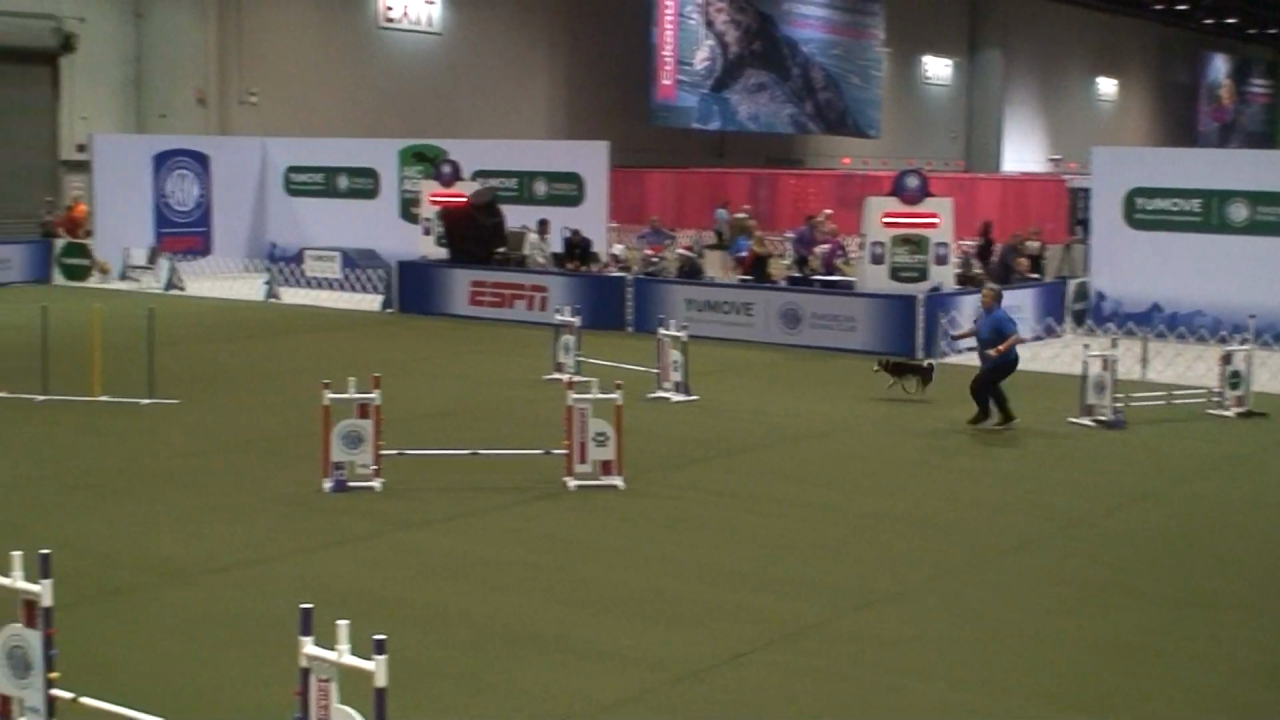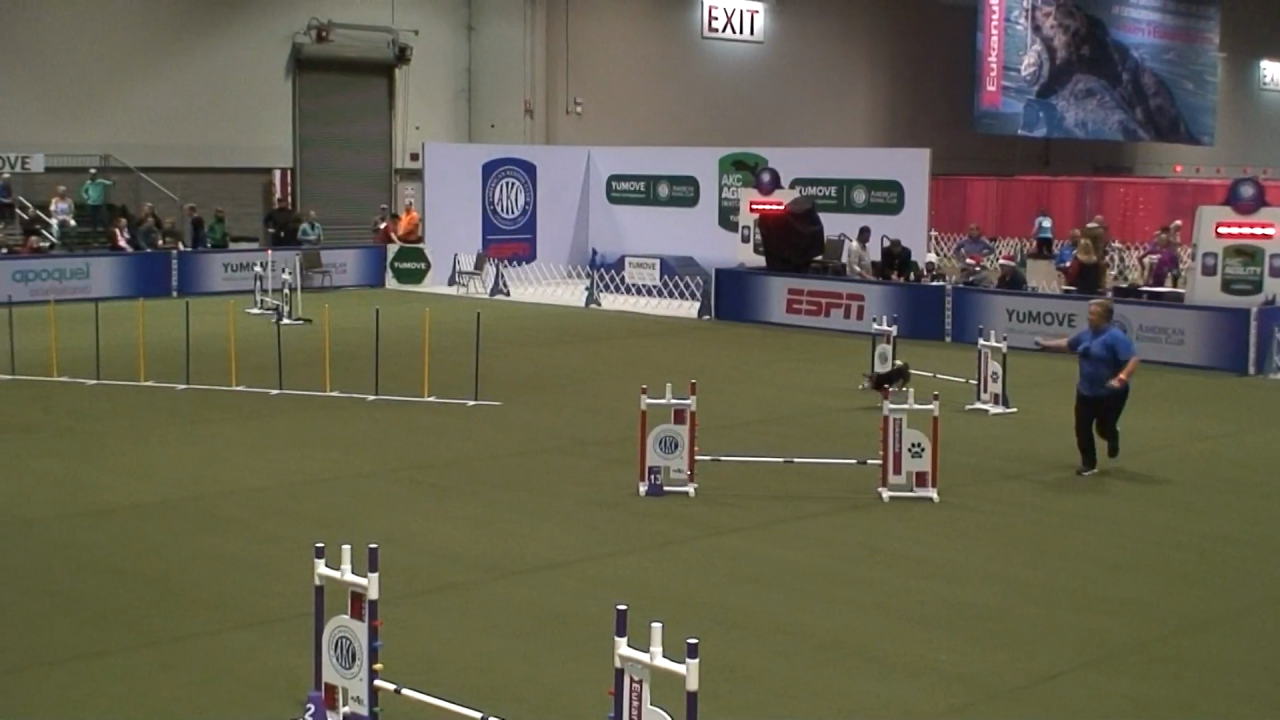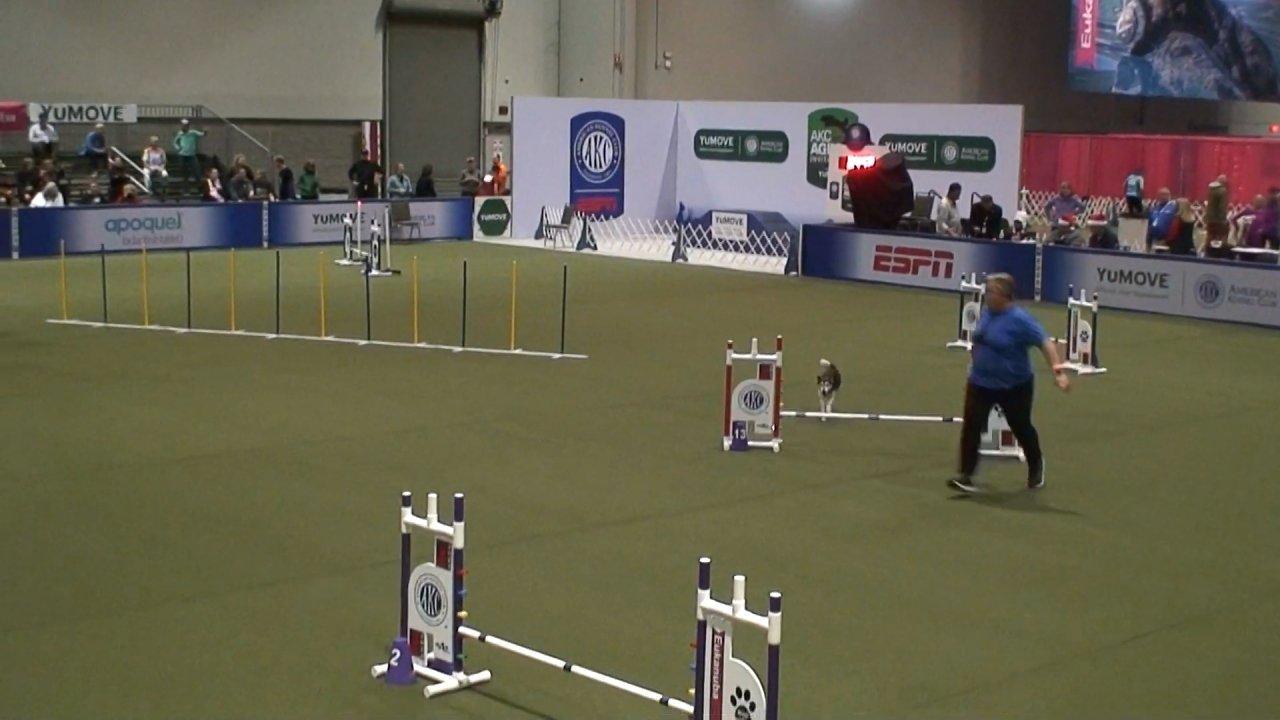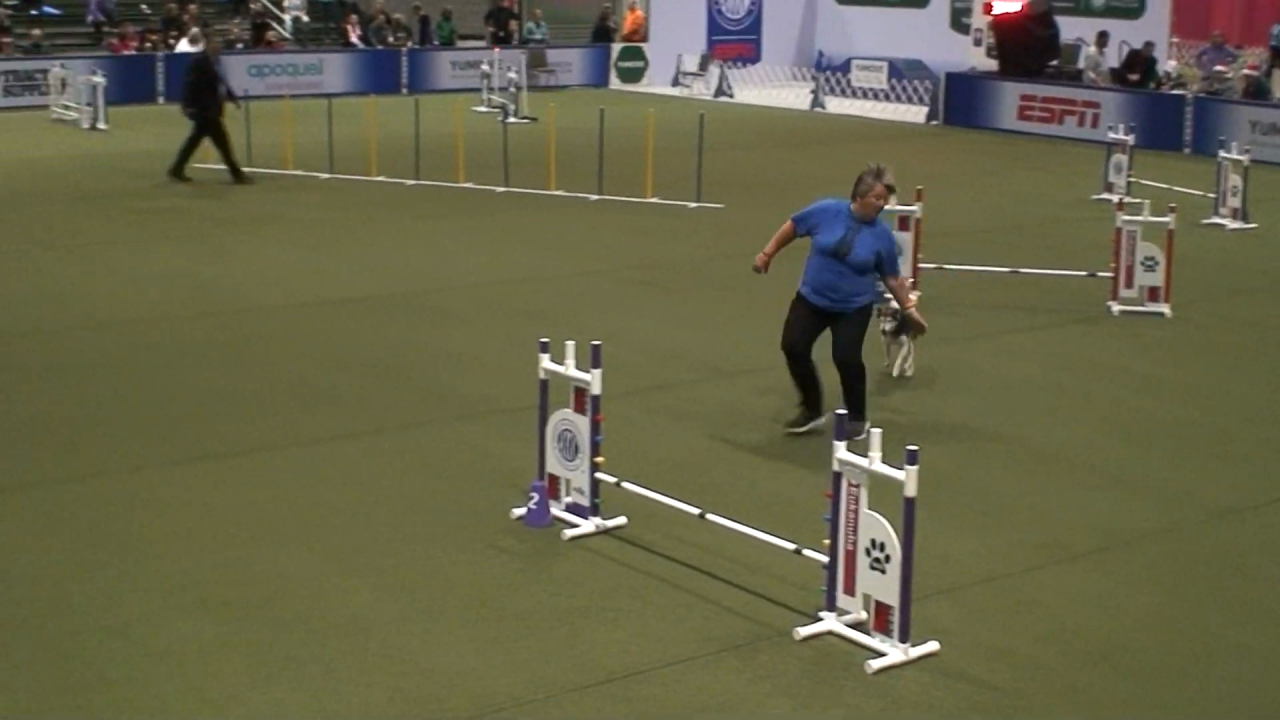
dt=1s
person 1, frame 1
left shoulder: (1000, 317)
right shoulder: (986, 314)
left elbow: (1016, 338)
right elbow: (977, 329)
left wrist: (998, 350)
right wrist: (959, 336)
left hip: (1003, 363)
right hip: (992, 362)
left knee: (977, 387)
right knee: (992, 388)
left ankle: (983, 413)
right ankle: (1007, 416)
person 1, frame 2
left shoulder: (1116, 337)
right shoulder: (1087, 333)
left elbow: (1133, 361)
right elbow: (1068, 344)
left wrist: (1121, 379)
right wrist: (1046, 344)
left hip: (1112, 392)
right hip: (1086, 390)
left knee: (1103, 428)
right knee: (1082, 427)
left ankle: (1112, 439)
right ankle: (1088, 463)
person 1, frame 3
left shoulder: (1019, 319)
right shoulder: (988, 313)
left elbow: (1045, 342)
left wrist: (1058, 371)
right wrist: (974, 351)
left hip: (1013, 385)
right hip: (980, 382)
left knee: (1021, 428)
right knee: (971, 425)
left ankle: (1036, 466)
right ankle: (967, 477)
person 1, frame 4
left shoulder: (882, 235)
right shoulder: (827, 211)
left elbow: (892, 278)
right elbow: (793, 225)
left wrist: (909, 309)
right wrist: (767, 253)
left hip: (853, 307)
right hip: (811, 299)
left knee: (847, 358)
right knee: (793, 347)
left ankle: (857, 416)
right ankle: (811, 408)
